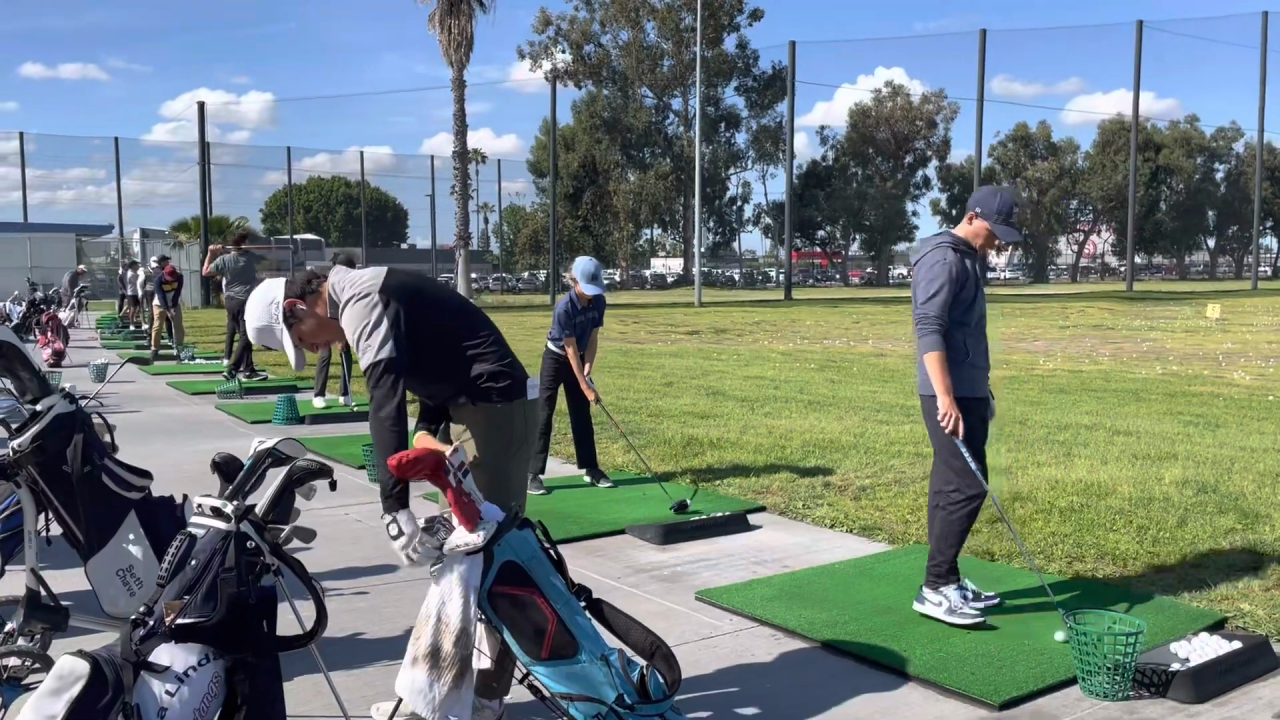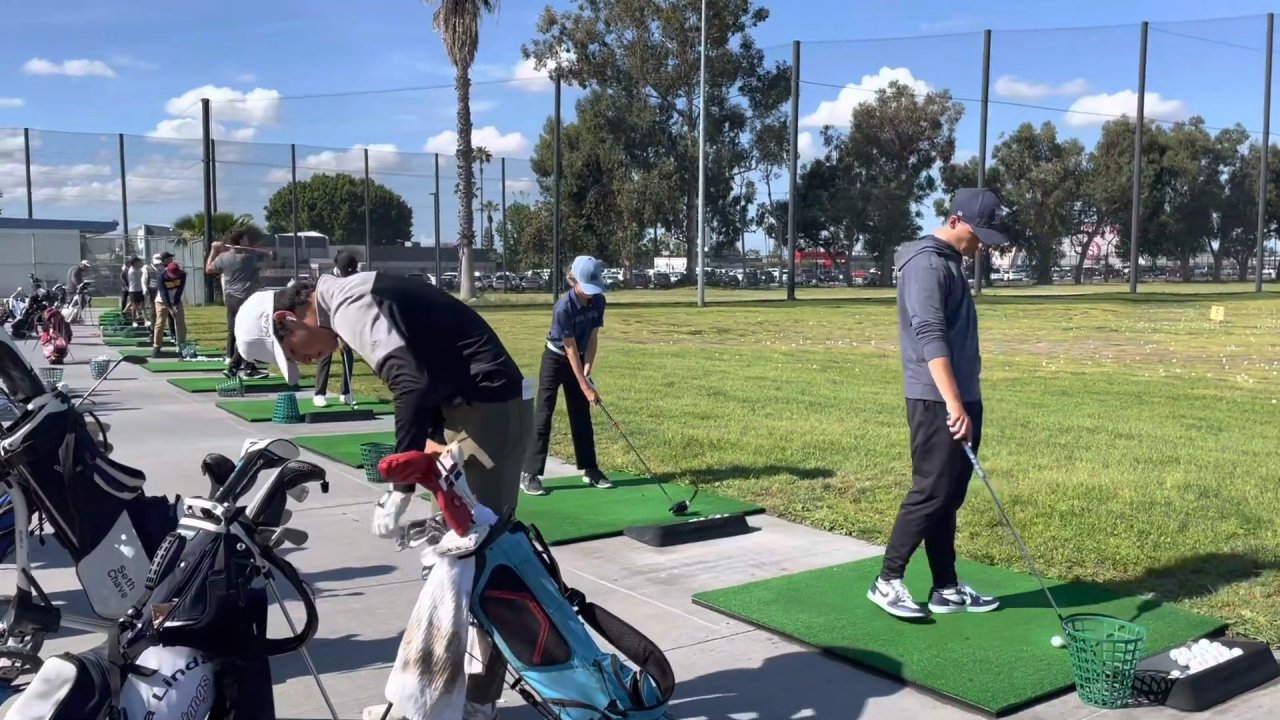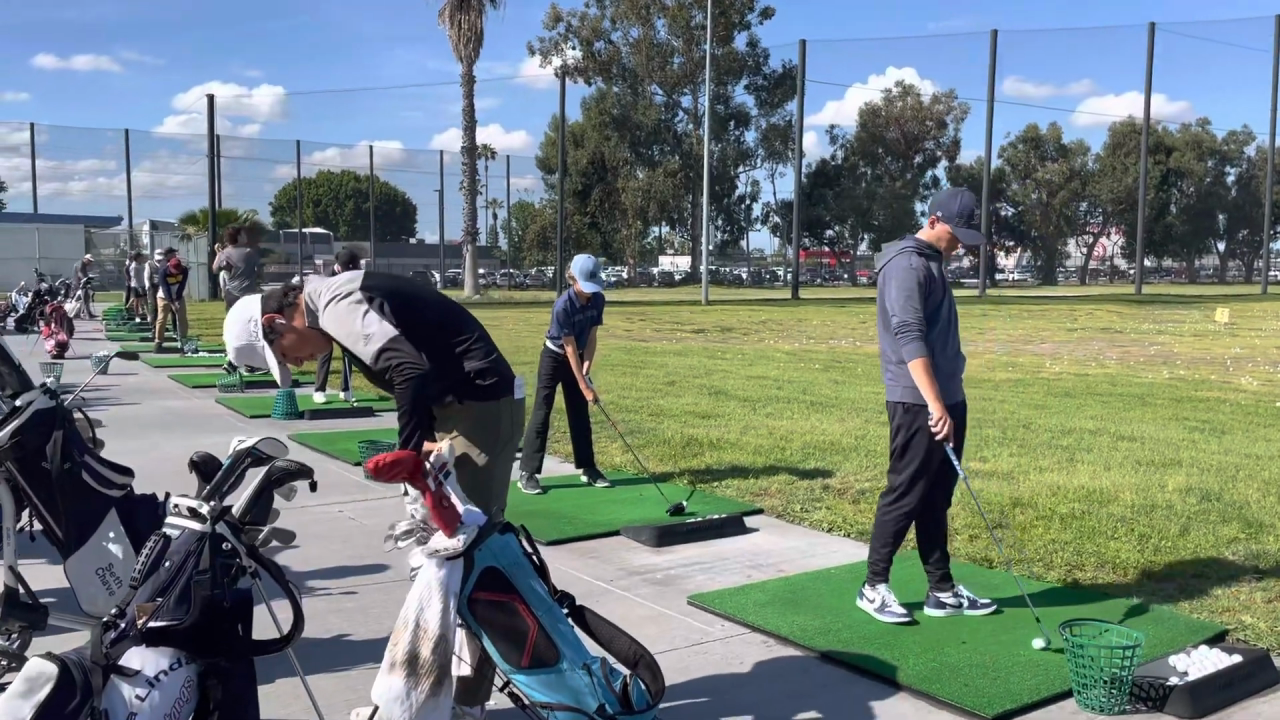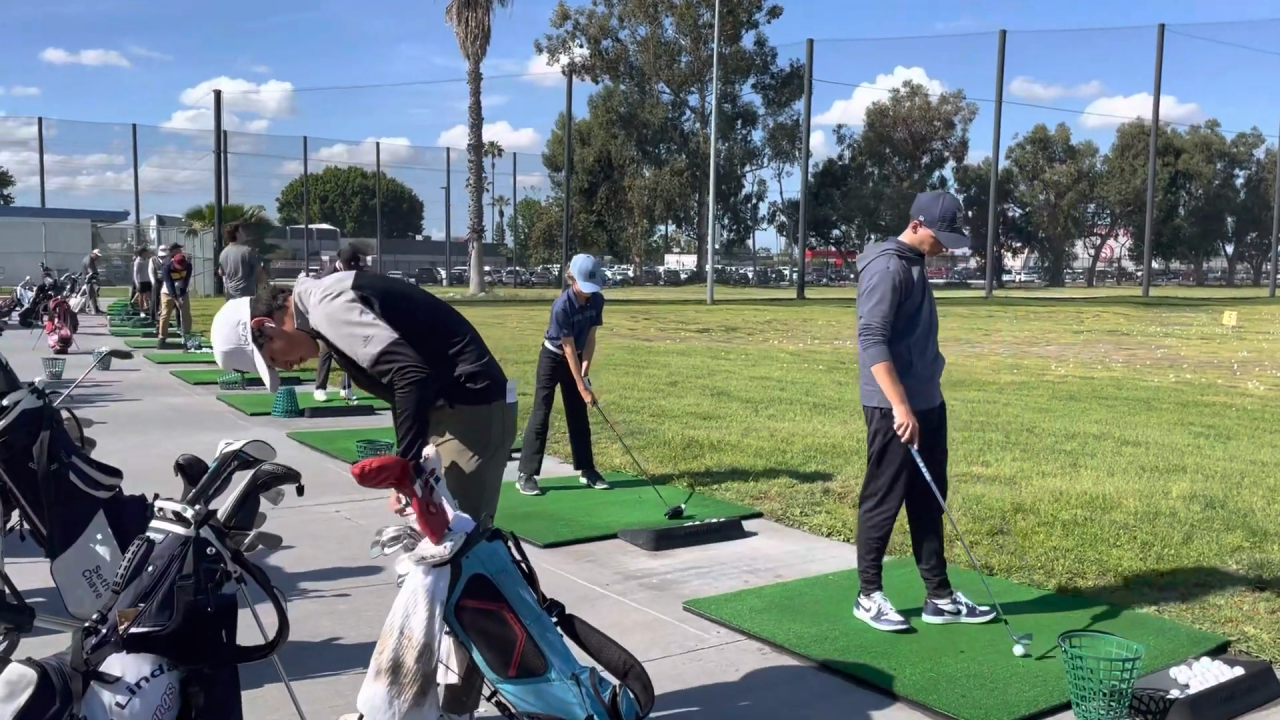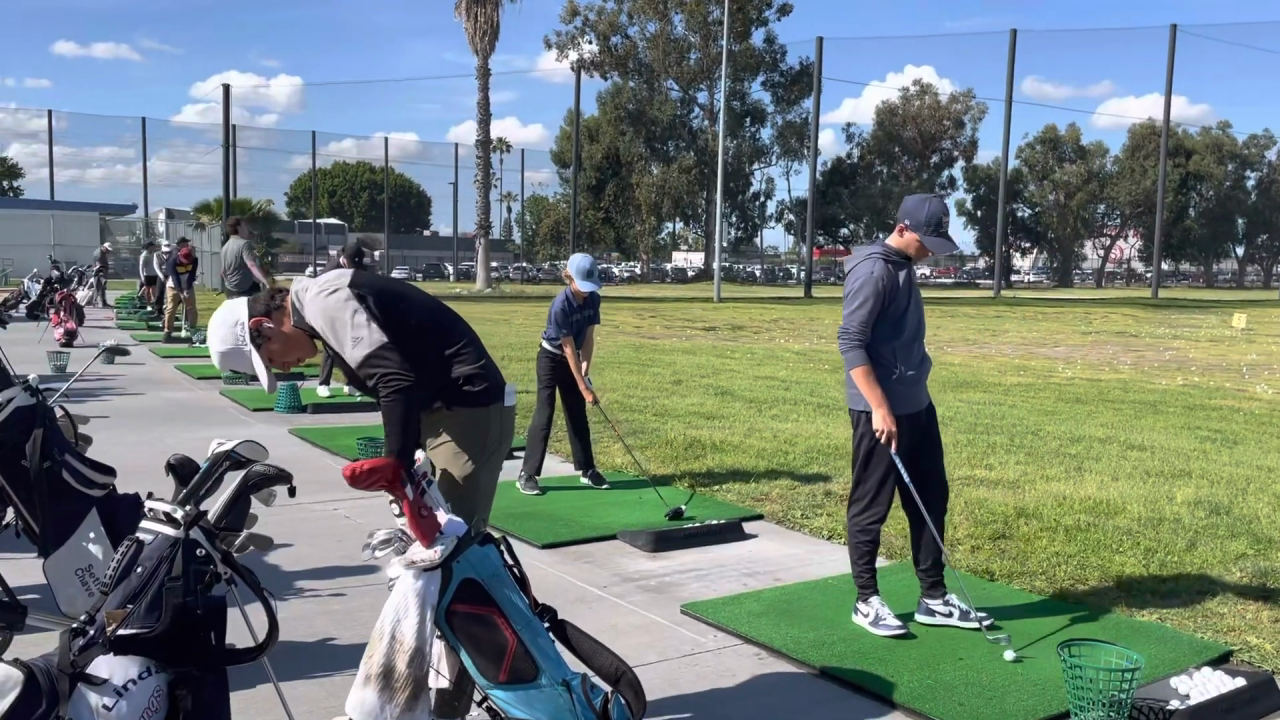
dt=0.2s
person 1, frame 1
left shoulder: (966, 258)
right shoulder: (941, 260)
right elbow: (930, 331)
left wrist: (975, 392)
right wrist: (945, 398)
left hip: (969, 392)
right hip: (950, 395)
left knee: (950, 488)
right knee: (963, 488)
left ankle: (948, 581)
right ankle: (934, 588)
person 1, frame 2
left shoulder: (951, 261)
right shoulder: (925, 265)
right elbow: (930, 337)
right wrist: (953, 403)
left hip: (961, 396)
right hip: (936, 400)
left knee: (949, 495)
right knee: (930, 493)
left ankle: (946, 588)
right ankle: (888, 581)
person 1, frame 3
left shoulder: (932, 261)
right shoulder: (906, 265)
right elbow: (907, 339)
right wrist: (935, 404)
left hip: (947, 397)
right hip: (916, 404)
left knee: (936, 498)
right knee: (904, 495)
left ankle: (941, 590)
right ankle: (874, 587)
person 1, frame 4
left shoulder: (915, 264)
right shoulder: (886, 268)
right elbow: (872, 342)
right wrist: (900, 406)
left hip: (927, 401)
right hip: (894, 408)
left knee: (929, 501)
right knee: (883, 501)
left ankle: (940, 597)
right ankle: (869, 596)
person 1, frame 5
left shoulder: (903, 267)
right shoulder: (871, 272)
right elbow: (850, 344)
right wrist: (880, 408)
left hip: (916, 403)
right hip: (879, 410)
left knee: (931, 497)
right knee: (871, 505)
left ankle: (935, 598)
right ankle: (867, 601)
person 2, frame 1
left shoulder: (358, 300)
right shoulder: (362, 294)
left elbow: (387, 403)
left wrist: (395, 510)
right wrist: (428, 430)
left hip: (495, 406)
right hip: (477, 404)
person 2, frame 2
left shoulder: (348, 304)
right shoulder: (351, 301)
left elbow: (413, 385)
left wrist: (399, 487)
right wrist: (432, 437)
left hip: (489, 406)
right hip: (470, 405)
person 2, frame 3
left shoulder: (336, 304)
right shoulder: (339, 301)
left elbow: (412, 371)
left wrist: (407, 458)
right wrist: (425, 443)
left hip: (481, 403)
right hip: (460, 403)
person 2, frame 4
left shoulder: (326, 304)
right shoulder: (330, 307)
left elbow: (409, 376)
right elbow: (402, 377)
left hip: (471, 409)
right hip: (453, 409)
person 2, frame 5
left shoulder: (324, 300)
right shoulder: (324, 305)
left elbow: (396, 383)
right elbow: (404, 379)
right wrist: (406, 475)
left hip: (469, 411)
right hip: (444, 411)
person 3, frame 1
left shoulder: (598, 302)
right shoulder: (564, 308)
left elbow: (592, 339)
right elbow: (571, 348)
left wrist: (588, 371)
right wrist: (585, 385)
left hip: (578, 360)
right hip: (556, 360)
left knee: (582, 415)
right knee: (544, 414)
left ankle: (591, 469)
right ankle: (532, 474)
person 3, frame 2
left shoulder: (598, 301)
right shoulder: (563, 307)
left elbow: (592, 339)
right elbow: (570, 349)
left wrist: (587, 372)
right wrist: (585, 386)
left hip: (578, 360)
right hip: (555, 360)
left knee: (582, 415)
right knee: (544, 415)
left ankle: (590, 469)
right ankle: (529, 474)
person 3, frame 3
left shoulder: (598, 300)
right shoulder: (563, 306)
left elbow: (591, 338)
right elbow: (570, 347)
left wrist: (586, 371)
right wrist: (583, 385)
left hip: (577, 359)
right hip: (554, 358)
left knee: (581, 415)
right knee: (542, 413)
left ankle: (588, 468)
right ankle: (527, 473)
person 3, frame 4
left shoulder: (596, 300)
right shoulder: (562, 306)
left elbow: (590, 338)
right elbow: (569, 348)
left wrist: (585, 373)
right wrist: (582, 387)
left hip: (575, 359)
right hip: (552, 359)
left knee: (579, 416)
right knee: (541, 414)
left ankle: (586, 470)
right ankle: (525, 474)
person 3, frame 5
left shoulder: (593, 300)
right shoulder: (560, 306)
left elbow: (588, 338)
right elbow: (568, 348)
left wrist: (585, 374)
right wrist: (583, 387)
left hip: (571, 359)
right hip: (550, 359)
left knee: (578, 416)
right knee: (544, 415)
left ankle: (587, 470)
right ankle: (527, 475)
